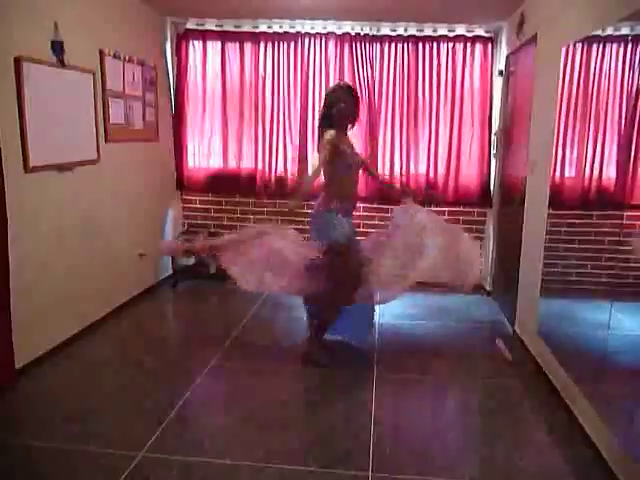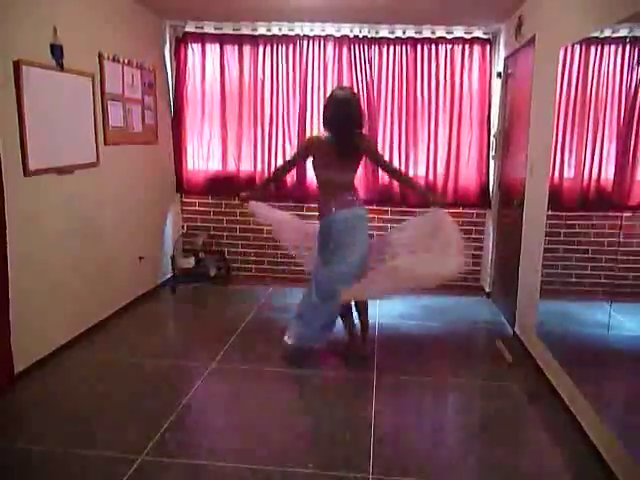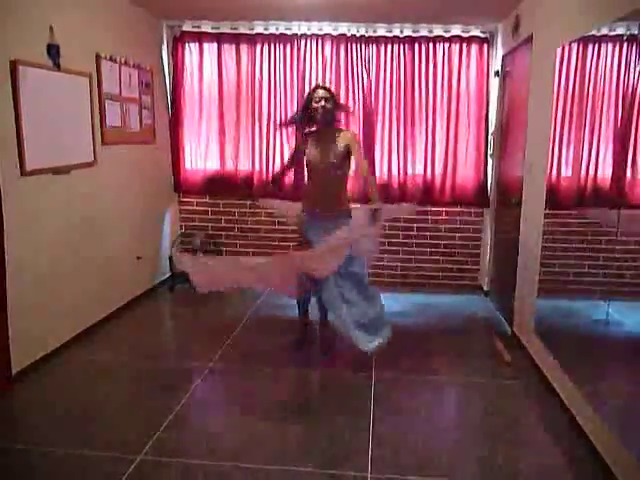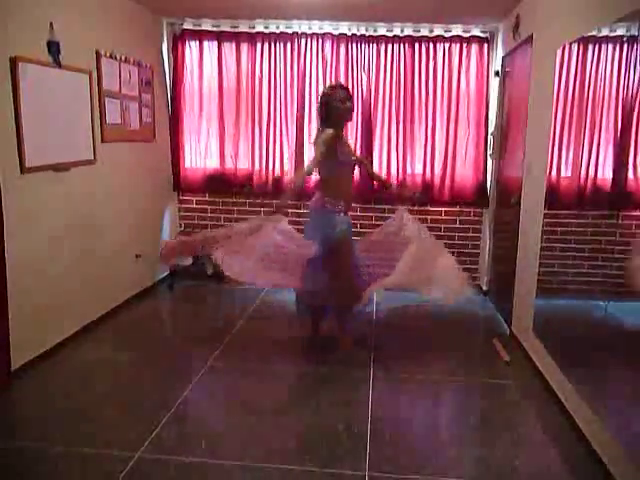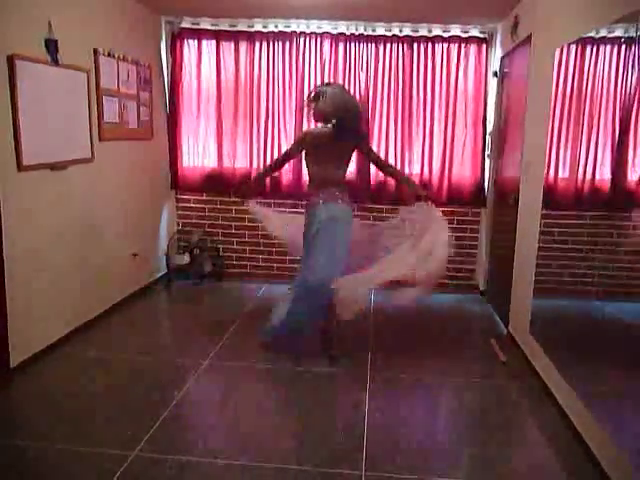
dt=0.4s
person 1, frame 1
left shoulder: (343, 138)
right shoulder: (331, 136)
left elbow: (365, 167)
right elbow: (315, 170)
left wrist: (397, 190)
right wrist: (296, 201)
left hip: (339, 216)
right hip: (331, 215)
left knee: (335, 283)
right knee: (352, 279)
left ankle: (315, 340)
right ankle: (314, 344)
person 1, frame 2
left shoulder: (314, 142)
right shoulder: (361, 141)
left elbow: (282, 171)
right elbow: (391, 170)
left wrist: (252, 193)
right wrist: (423, 192)
left hip: (332, 216)
right hip: (355, 213)
left knee: (330, 280)
right knee: (352, 277)
right ankle: (362, 334)
person 1, frame 3
left shoulder: (347, 137)
right shoulder: (305, 139)
left elbow: (363, 168)
right elbow: (290, 165)
left wrist: (375, 201)
right wrist: (273, 182)
left hip: (338, 218)
right hip: (310, 216)
left knee: (336, 277)
right knee: (305, 276)
left ankle: (324, 329)
right ankle: (304, 329)
person 1, frame 4
left shoulder: (340, 137)
right shoulder: (327, 135)
left elbow: (361, 165)
right elbow: (309, 167)
left wrist: (385, 182)
right wrist: (288, 196)
left hip: (335, 211)
right hip: (330, 212)
left knee: (325, 275)
right knee: (348, 279)
left ankle: (316, 332)
right ankle: (342, 337)
person 1, frame 5
left shoulder: (310, 136)
right shoulder: (351, 137)
left elbow: (278, 163)
right elbow: (382, 165)
left wrist: (253, 183)
right wrist: (413, 186)
left hip: (320, 207)
right hip: (341, 207)
left knee: (315, 274)
right knee: (327, 274)
right ankle: (327, 339)
